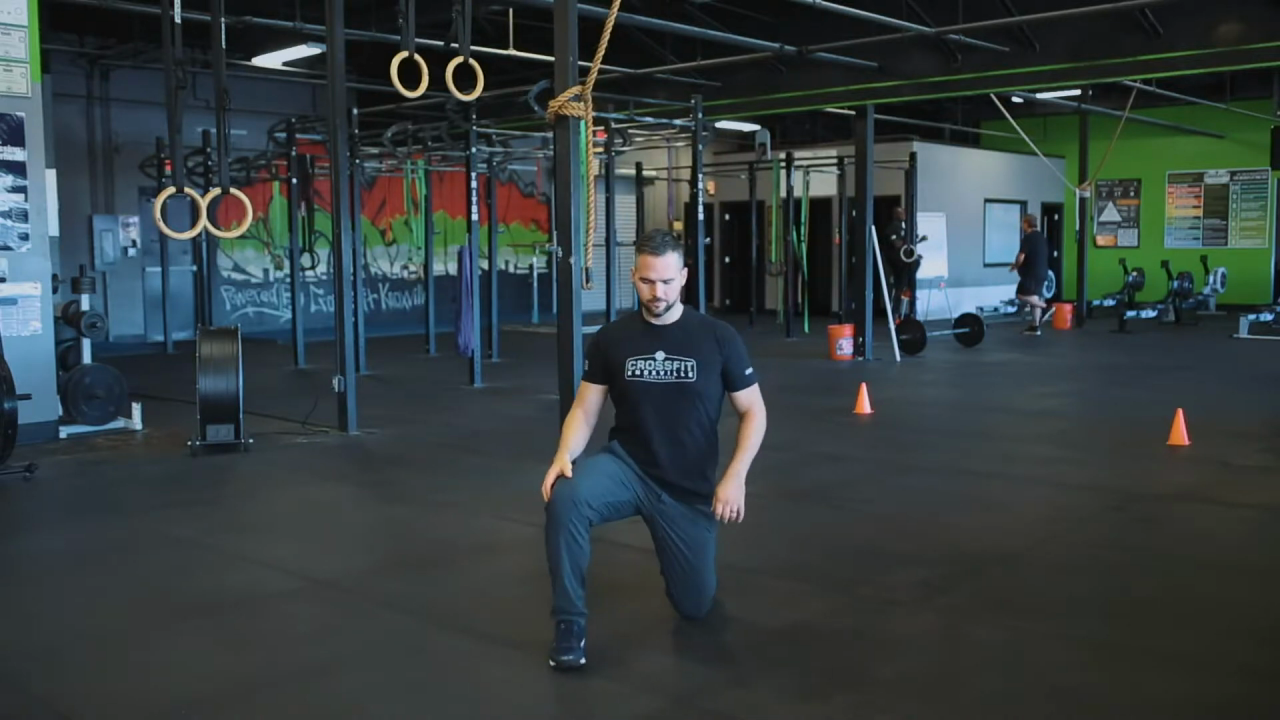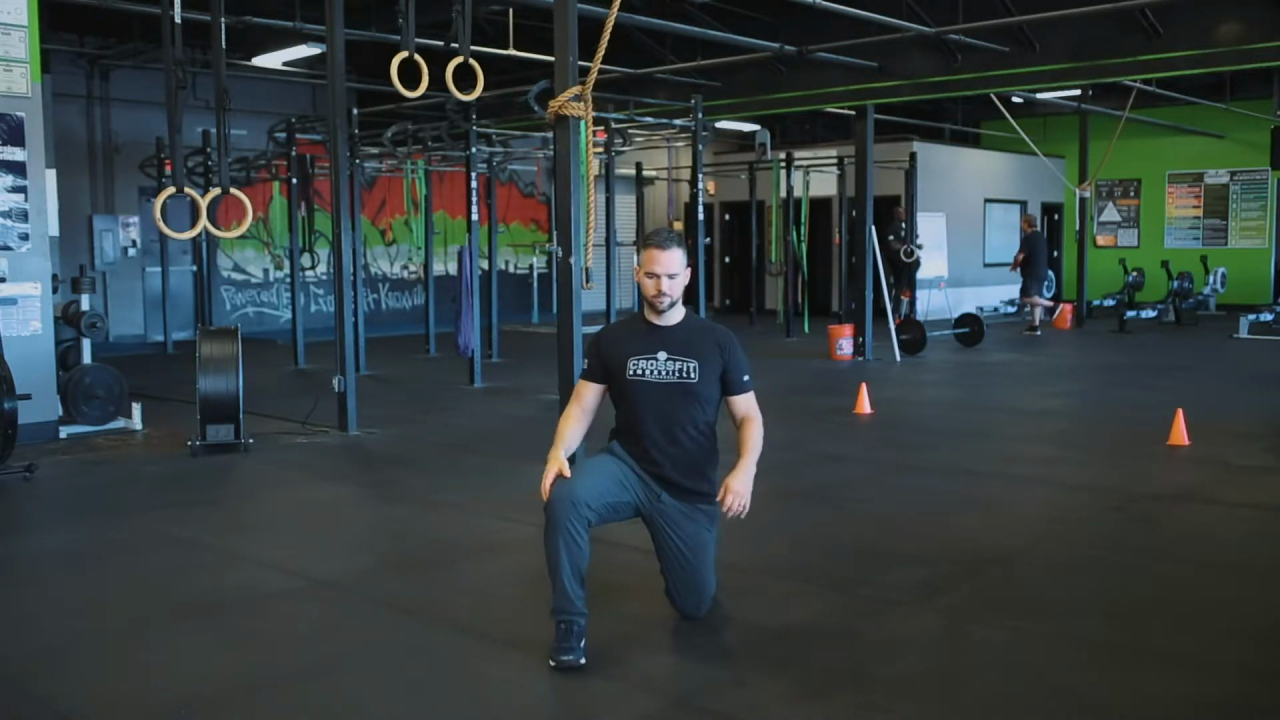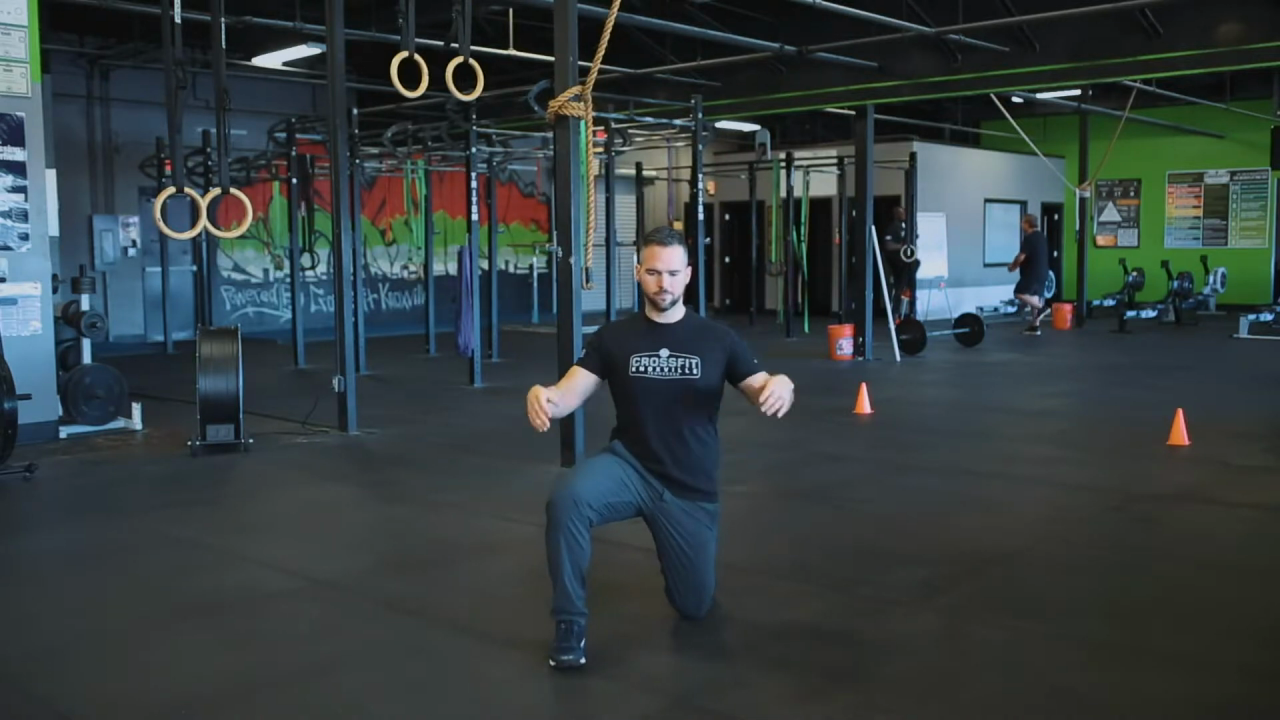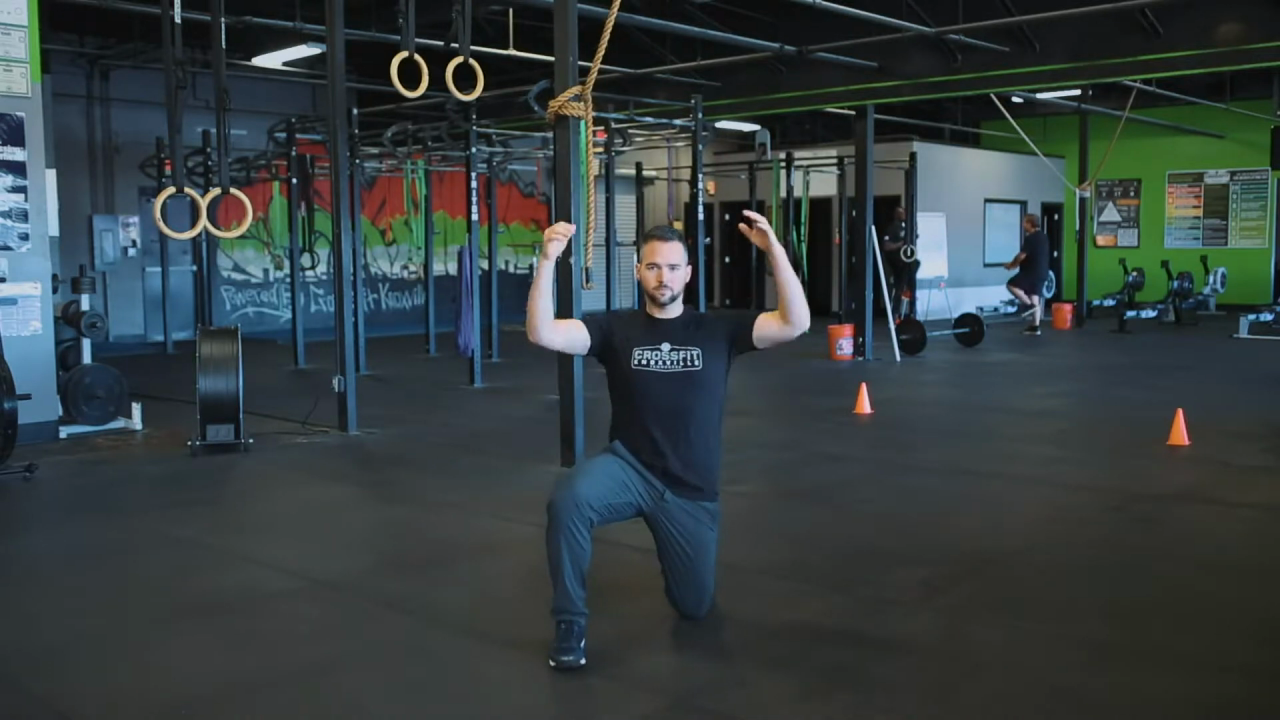
dt=0.3s
person 1, frame 1
left shoulder: (718, 337)
right shoulder: (610, 339)
left elbow: (754, 412)
right elbow: (585, 410)
left wrist: (735, 476)
right wrist: (563, 456)
left hip: (689, 485)
right hip: (626, 464)
left knee: (694, 606)
right knee: (564, 498)
left ankle: (687, 549)
right ankle: (569, 624)
person 1, frame 2
left shoulder: (717, 342)
right shoulder: (612, 340)
left elbow: (748, 416)
right elbow: (581, 408)
left wrist: (746, 467)
right wrist: (558, 451)
left hip: (689, 487)
right hip: (626, 466)
left knee: (695, 606)
right knee: (564, 500)
left ankle: (681, 553)
right ankle: (569, 624)
person 1, frame 3
left shoulder: (718, 339)
right shoulder: (613, 337)
left elbow: (764, 393)
right elbow: (568, 395)
left wrist: (782, 386)
right wrist: (541, 395)
left hip: (691, 486)
right hip: (628, 466)
left knee: (694, 606)
right knee: (566, 500)
left ankle: (678, 556)
right ankle: (570, 624)
person 1, frame 4
left shoulder: (719, 331)
right shoulder: (616, 328)
left elbow: (795, 321)
right elbow: (542, 330)
left wrist: (772, 248)
right wrist: (548, 258)
left hip: (691, 488)
right hip: (628, 465)
left knee: (695, 606)
right knee: (566, 502)
left ankle: (677, 560)
right ankle: (568, 625)
